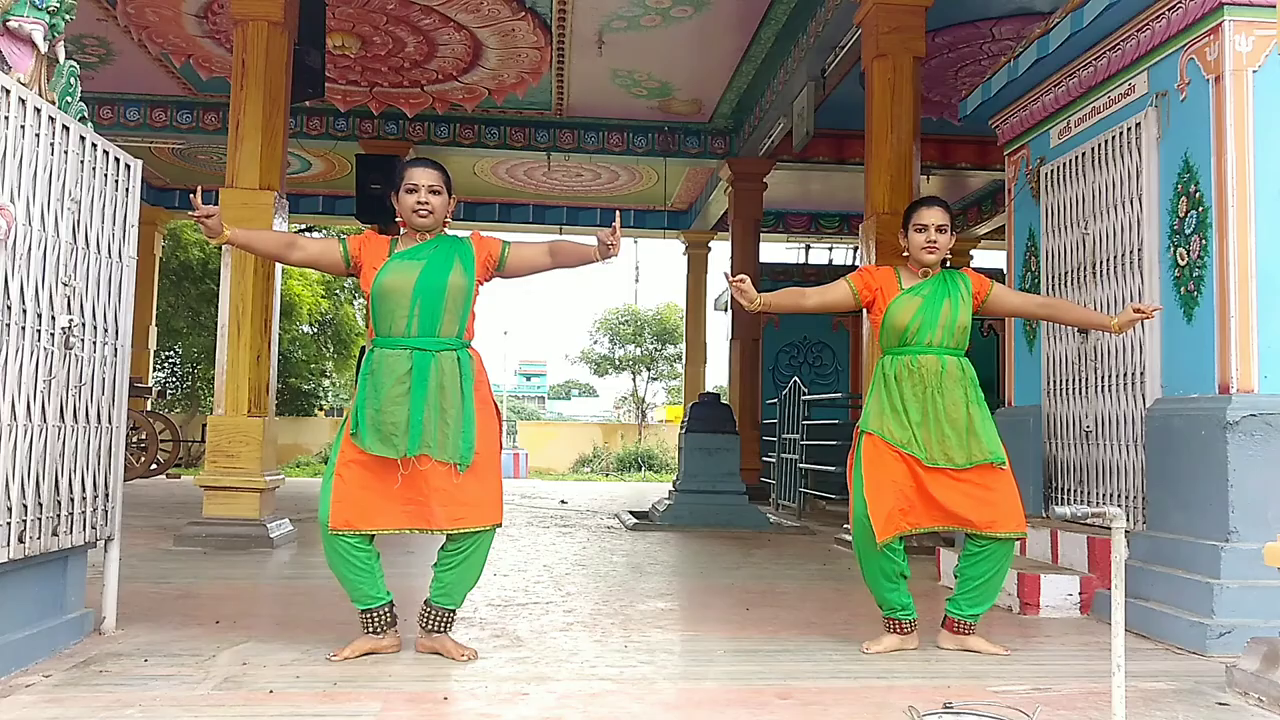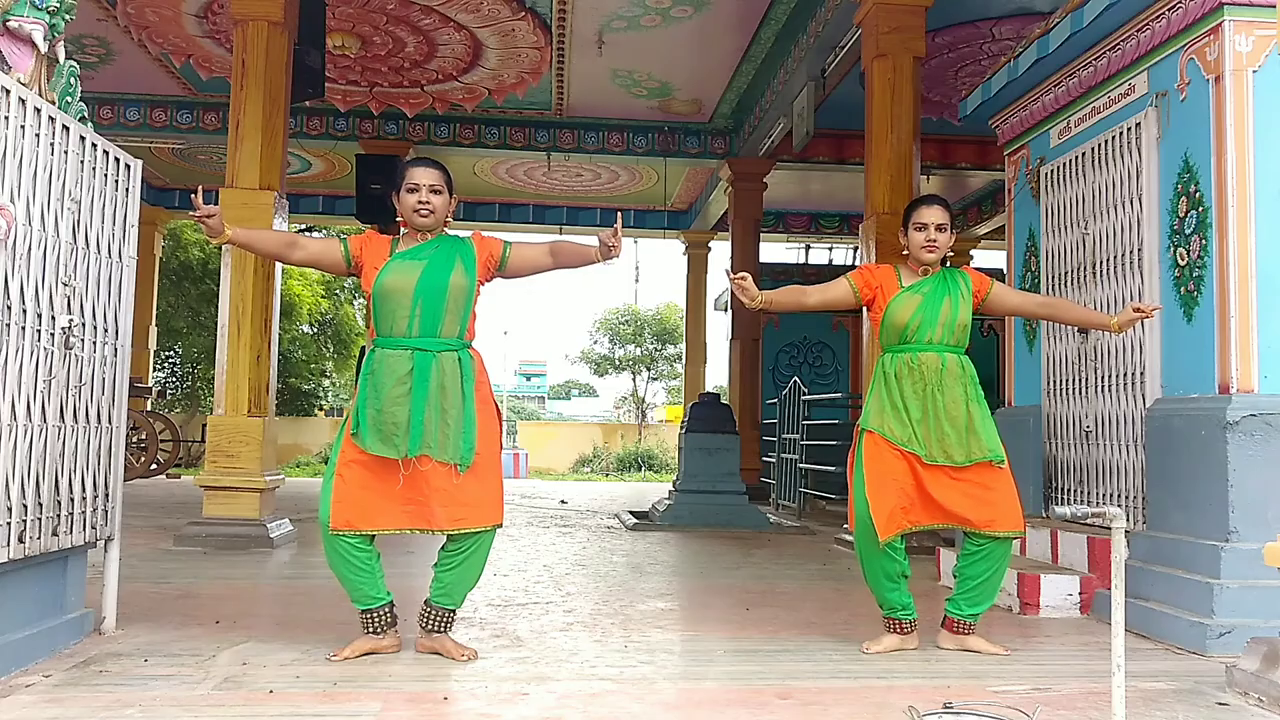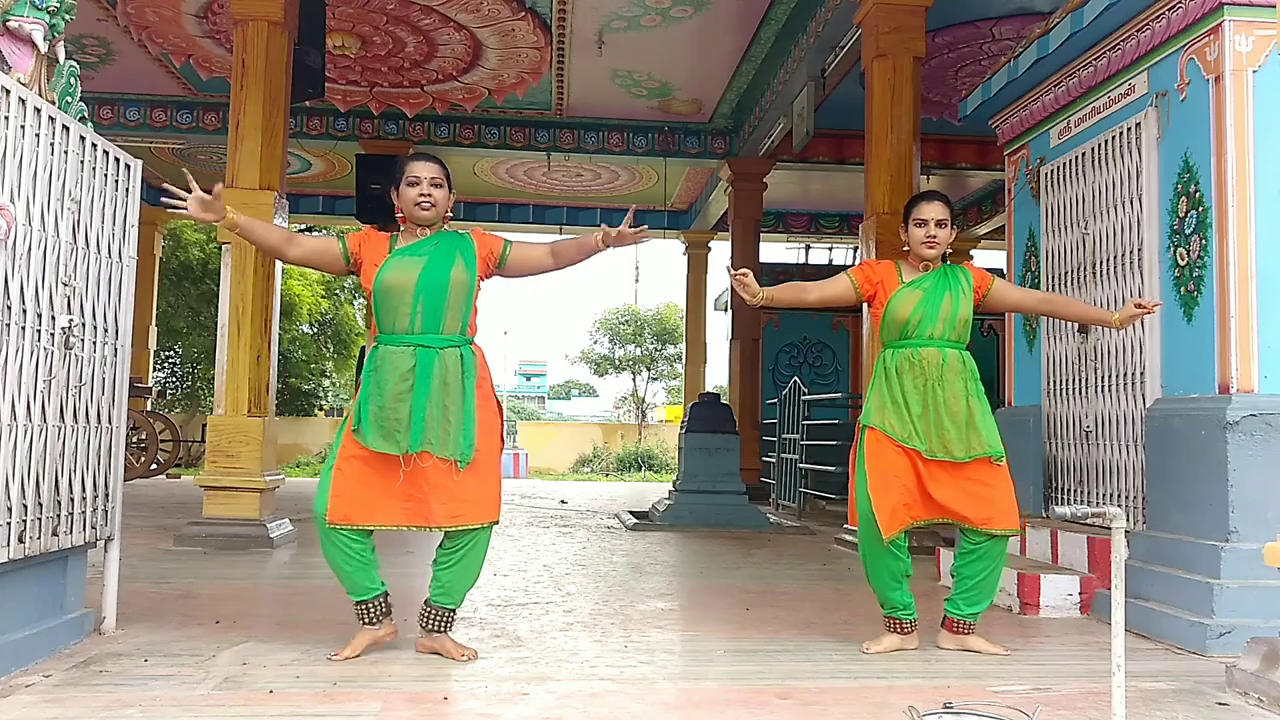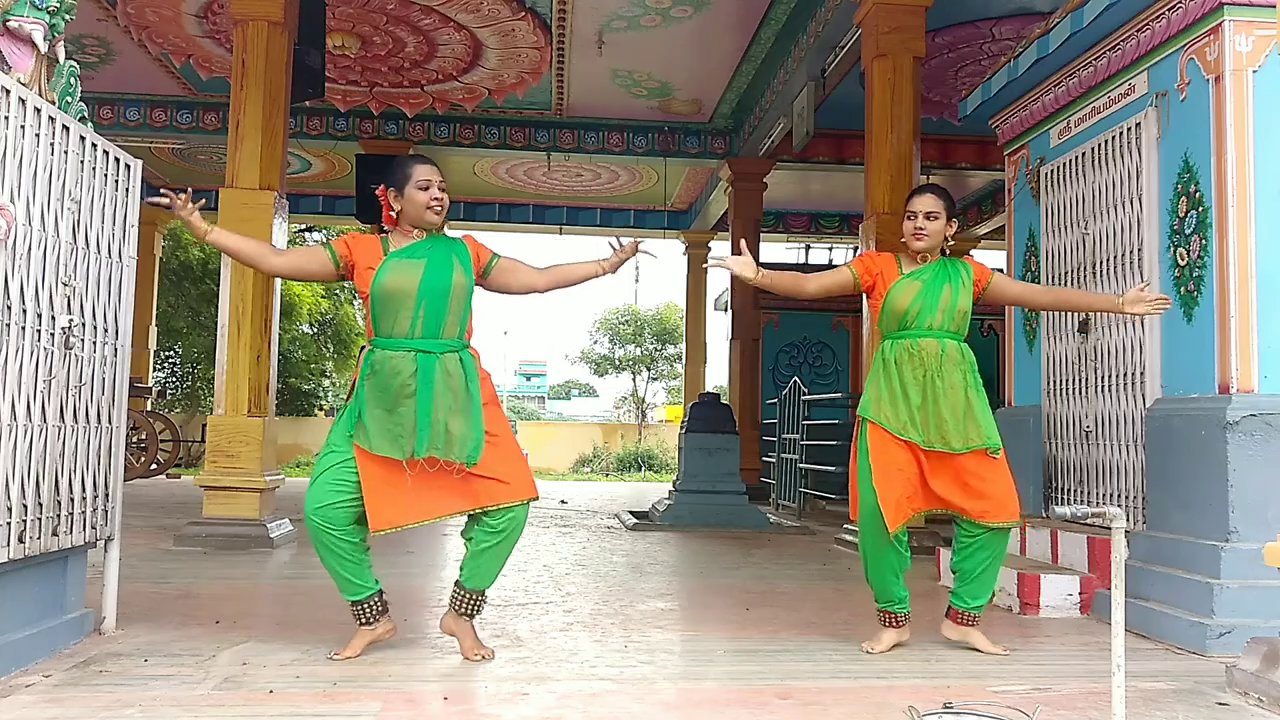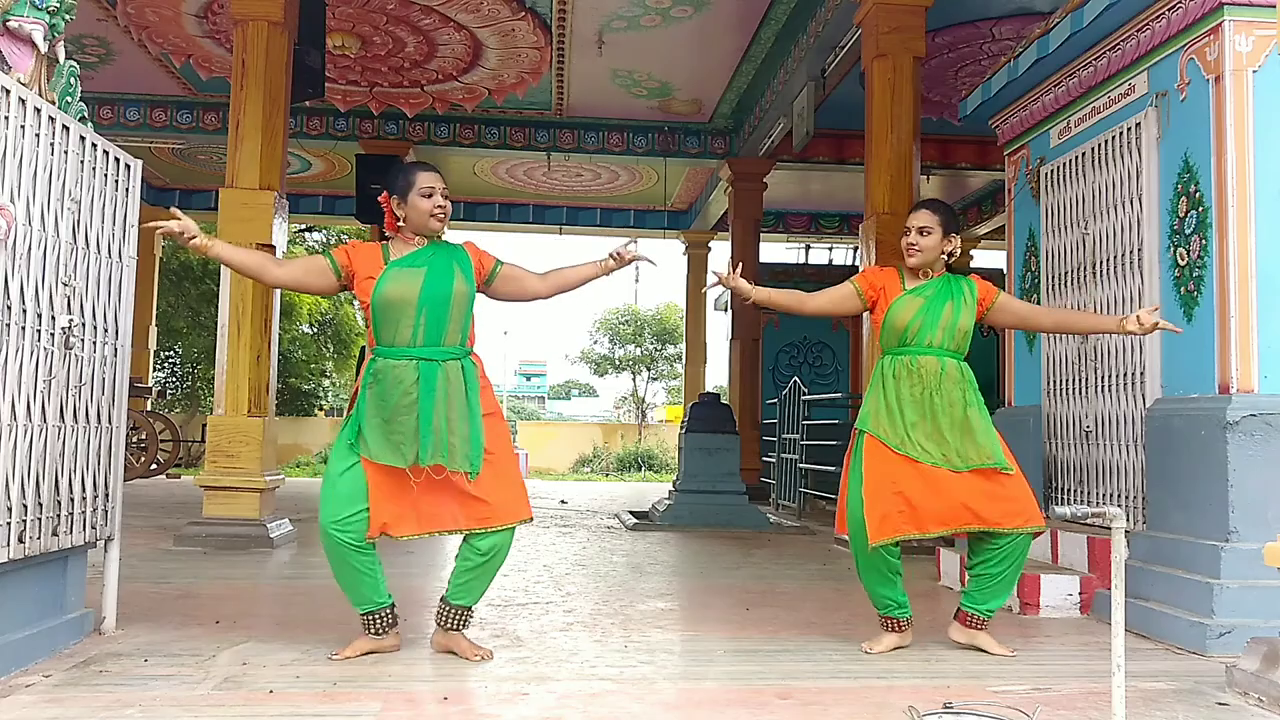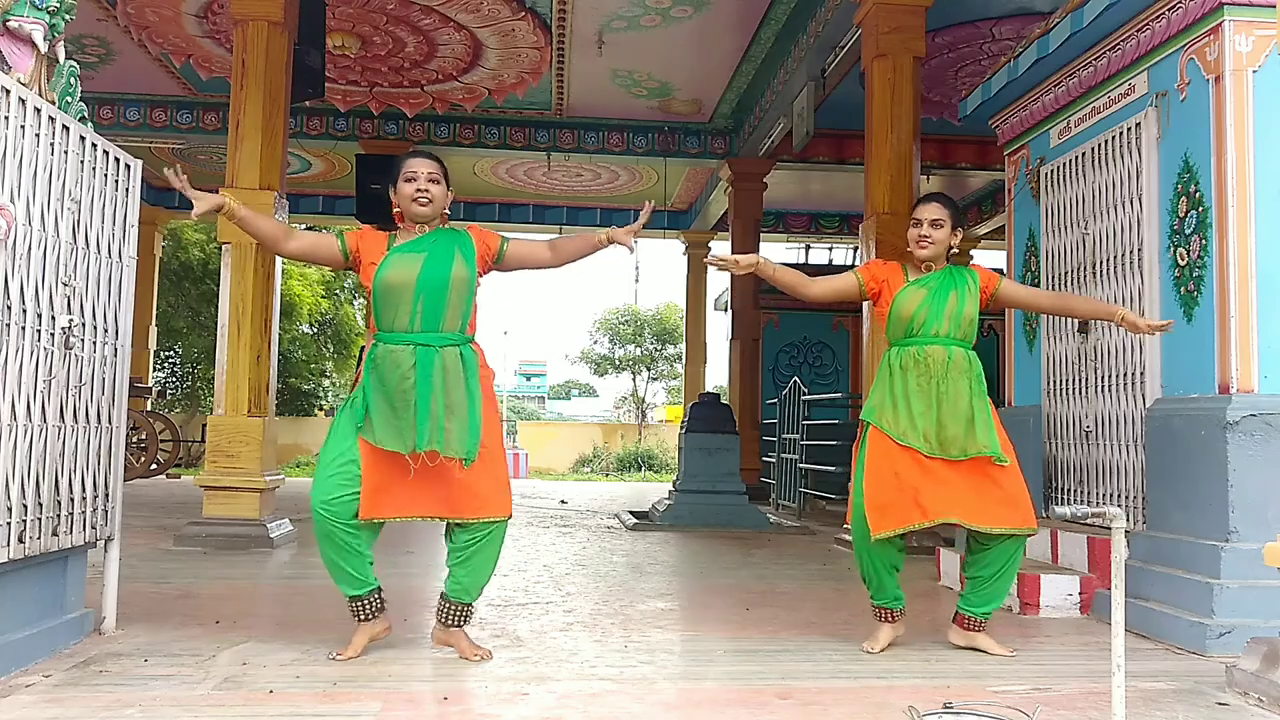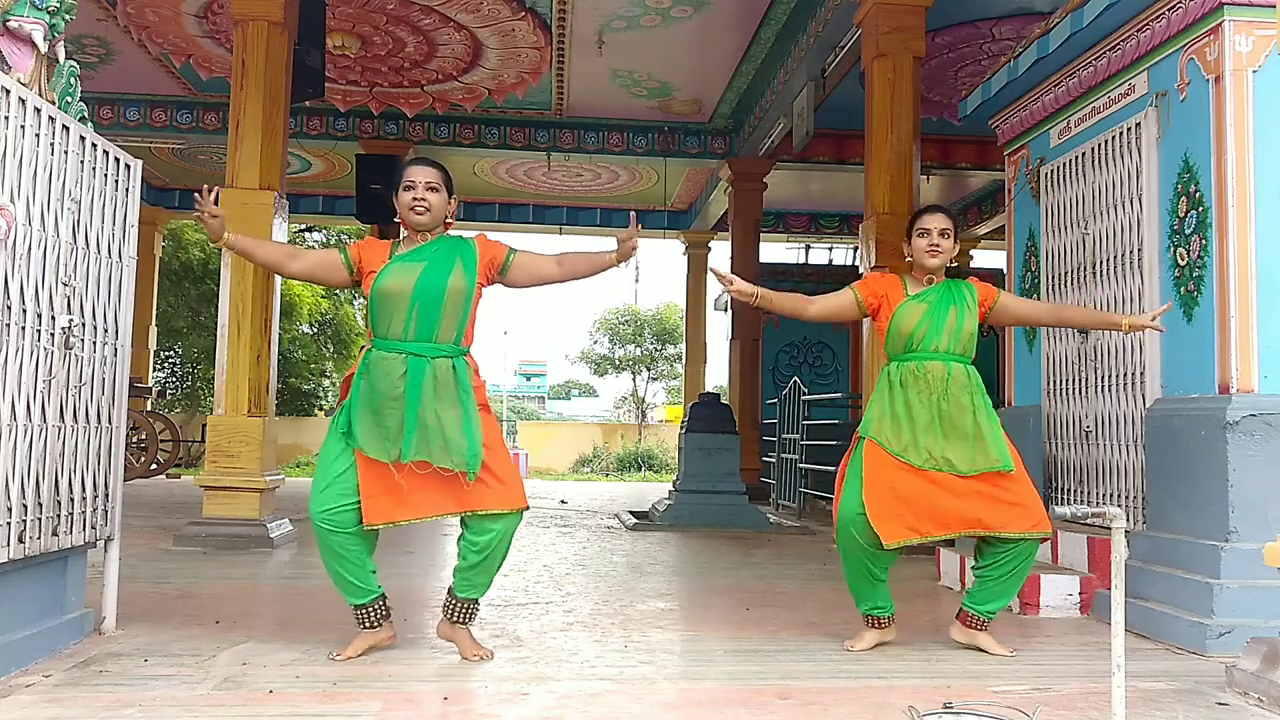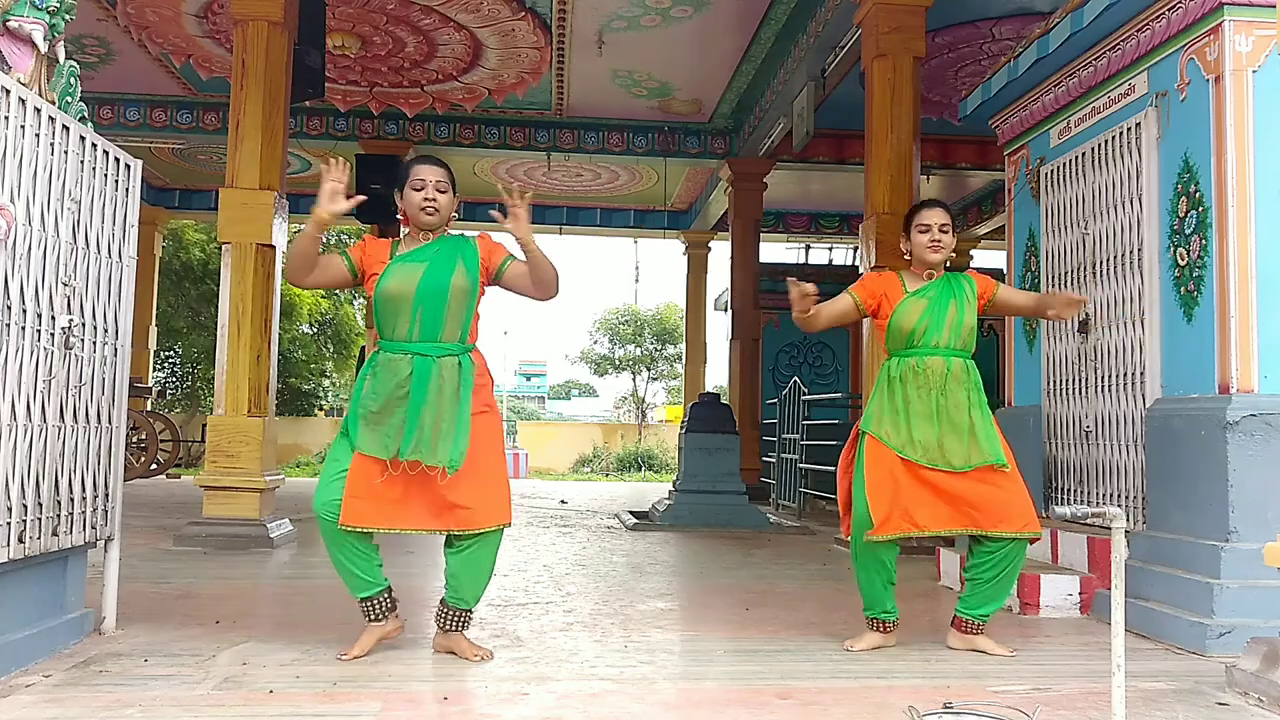
dt=0.2s
person 1, frame 1
left shoulder: (474, 251)
right shoulder: (369, 249)
left elbow: (548, 254)
right elbow: (294, 247)
left wrist: (595, 251)
right wrist: (227, 233)
left hip: (454, 396)
right hip: (384, 395)
left knee: (472, 514)
right knee: (342, 513)
left ankle: (435, 626)
right ankle: (379, 627)
person 1, frame 2
left shoulder: (476, 251)
right shoulder: (370, 249)
left elbow: (550, 254)
right elbow: (296, 247)
left wrist: (597, 251)
right wrist: (228, 232)
left hip: (455, 396)
right hip: (384, 395)
left knee: (472, 514)
right knee: (343, 512)
left ankle: (435, 627)
right ankle: (379, 626)
person 1, frame 3
left shoulder: (475, 247)
right shoulder: (369, 246)
left elbow: (550, 254)
right elbow: (292, 245)
left wrist: (602, 240)
right wrist: (226, 217)
left hip: (457, 392)
right hip: (387, 392)
left knee: (468, 511)
right knee: (339, 507)
left ankle: (435, 626)
right ankle: (375, 618)
person 1, frame 4
left shoulder: (465, 252)
right shoulder: (360, 249)
left elbow: (536, 279)
right elbow: (276, 259)
left wrist: (605, 266)
right wrist: (202, 227)
left hip: (458, 394)
right hip: (384, 397)
left knee: (507, 502)
right knee: (327, 508)
left ankle: (461, 612)
right ankle: (373, 616)
person 1, frame 5
left shoulder: (468, 258)
right shoulder: (361, 258)
left elbow: (538, 285)
right elbow: (277, 271)
left wrist: (605, 266)
right wrist: (205, 242)
left hip: (459, 401)
right hip: (385, 403)
left knee: (497, 518)
right knee: (340, 521)
left ankle: (450, 626)
right ankle: (380, 626)
person 1, frame 6
left shoulder: (473, 243)
right shoulder: (369, 244)
left elbow: (549, 252)
right elbow: (289, 241)
left wrist: (608, 237)
right wrist: (225, 204)
left hip: (457, 388)
right hip: (384, 388)
left knee: (481, 507)
right knee: (332, 500)
left ankle: (452, 622)
right ankle: (370, 615)
person 1, frame 7
left shoulder: (477, 252)
right shoulder: (371, 254)
left elbow: (554, 268)
right elbow: (294, 261)
left wrist: (615, 256)
right wrist: (225, 235)
left hip: (450, 396)
right hip: (376, 396)
left knee: (499, 508)
right knee: (331, 510)
left ankle: (456, 619)
right ankle: (374, 622)
person 1, frame 8
left shoulder: (477, 250)
right shoulder: (373, 253)
left elbow: (544, 288)
right elbow: (301, 273)
left wrist: (526, 241)
right wrist: (320, 219)
left hip: (458, 396)
right hip: (385, 396)
left knee: (475, 514)
right knee: (334, 506)
left ankle: (452, 627)
right ankle: (381, 614)
person 2, frame 1
left shoulder: (968, 285)
right shoulder: (876, 280)
left elbow: (1040, 305)
right elbow: (810, 297)
left wrist: (1113, 322)
right wrist: (759, 301)
left hip: (957, 414)
right hip: (894, 413)
left knee: (996, 518)
right knee: (874, 518)
left ankle: (960, 625)
right ankle: (900, 624)
person 2, frame 2
left shoulder: (968, 283)
right shoulder: (876, 279)
left elbow: (1041, 305)
right elbow: (811, 296)
left wrist: (1113, 322)
right wrist: (760, 299)
left hip: (957, 412)
right hip: (894, 411)
left knee: (995, 516)
right knee: (876, 517)
left ankle: (959, 625)
right ankle: (900, 624)
person 2, frame 3
left shoulder: (970, 279)
right shoulder: (877, 274)
left elbow: (1042, 301)
right elbow: (812, 292)
left wrist: (1114, 318)
right wrist: (761, 295)
left hip: (957, 407)
right hip: (895, 407)
left knee: (988, 514)
right knee: (880, 513)
left ankle: (960, 625)
right ankle: (900, 624)
person 2, frame 4
left shoulder: (968, 273)
right shoulder: (877, 266)
left elbow: (1041, 295)
right elbow: (810, 283)
left wrist: (1117, 304)
right wrist: (758, 277)
left hip: (955, 401)
right hip: (893, 400)
left knee: (988, 507)
right knee: (884, 507)
left ankle: (963, 617)
right ankle: (894, 618)
person 2, frame 5
left shoulder: (972, 291)
right shoulder: (879, 281)
left elbow: (1046, 318)
right elbow: (812, 302)
left wrist: (1123, 323)
right wrist: (751, 292)
left hip: (955, 415)
right hip: (892, 415)
left knee: (1014, 516)
right knee: (869, 518)
left ankle: (971, 620)
right ankle: (895, 623)
person 2, frame 6
left shoulder: (975, 280)
right shoulder: (883, 275)
left elbow: (1049, 299)
right elbow: (811, 288)
left wrist: (1123, 317)
right wrist: (758, 265)
left hip: (963, 407)
right hip: (899, 407)
left knee: (1005, 515)
right knee: (873, 511)
left ankle: (970, 622)
right ankle: (889, 615)
person 2, frame 7
left shoulder: (973, 294)
right shoulder: (881, 288)
left elbow: (1049, 312)
right elbow: (811, 307)
left wrist: (1122, 321)
right wrist: (754, 293)
left hip: (965, 421)
right hip: (898, 419)
left knee: (1022, 521)
right knee: (857, 519)
left ankle: (973, 620)
right ankle: (878, 620)
person 2, frame 8
left shoulder: (972, 286)
right shoulder: (880, 285)
left elbow: (1037, 303)
right elbow: (815, 320)
left wrist: (1054, 305)
right wrist: (804, 308)
left hip: (961, 415)
right hip: (897, 415)
left knee: (1009, 520)
right knee: (871, 515)
left ankle: (968, 625)
right ankle: (880, 623)
